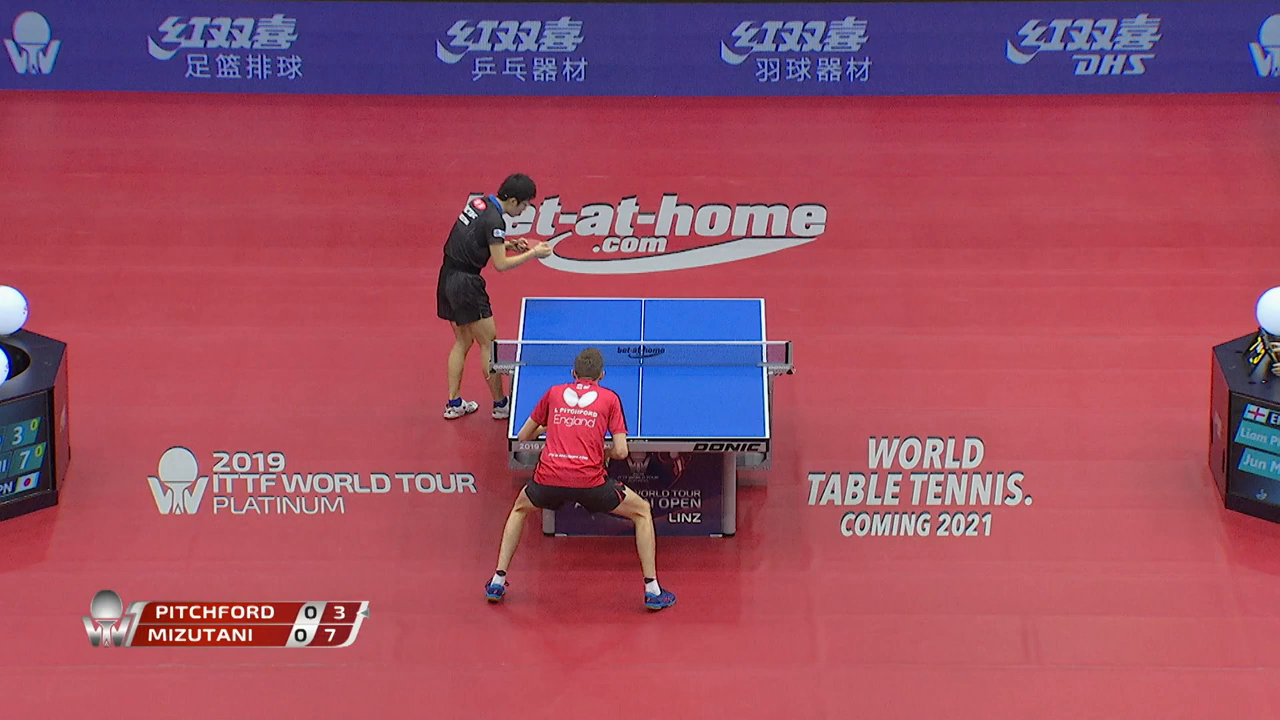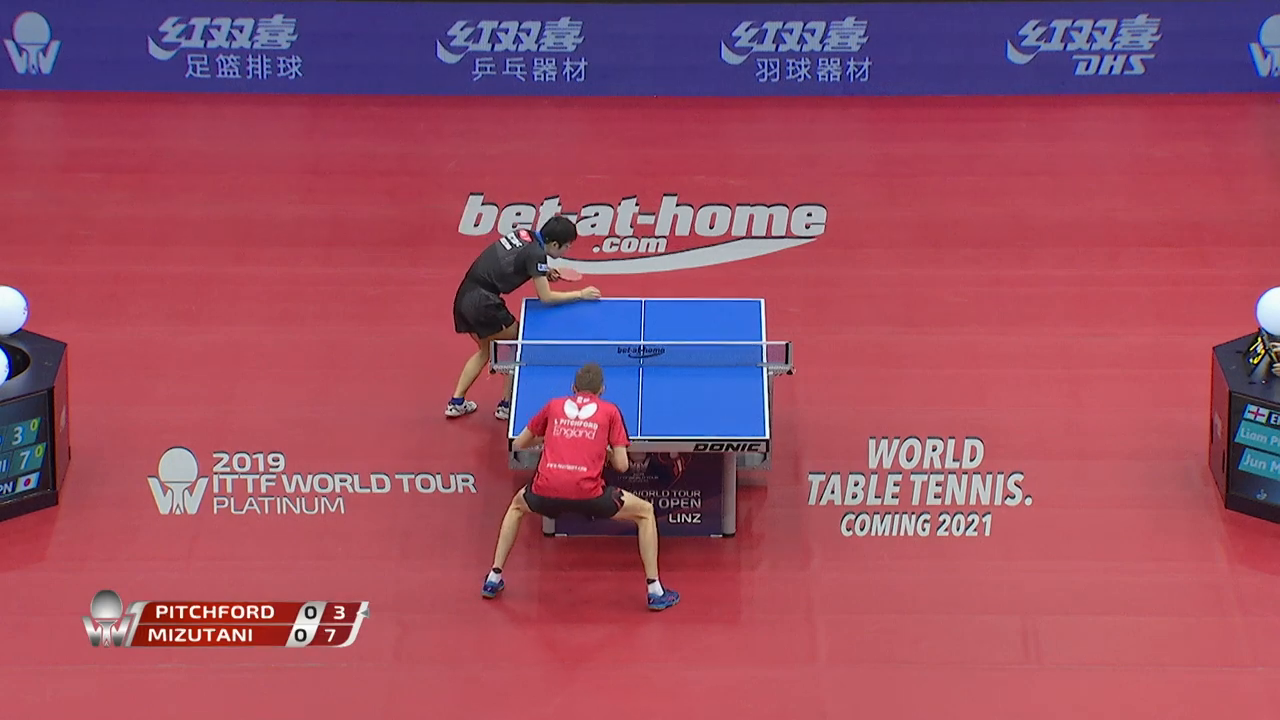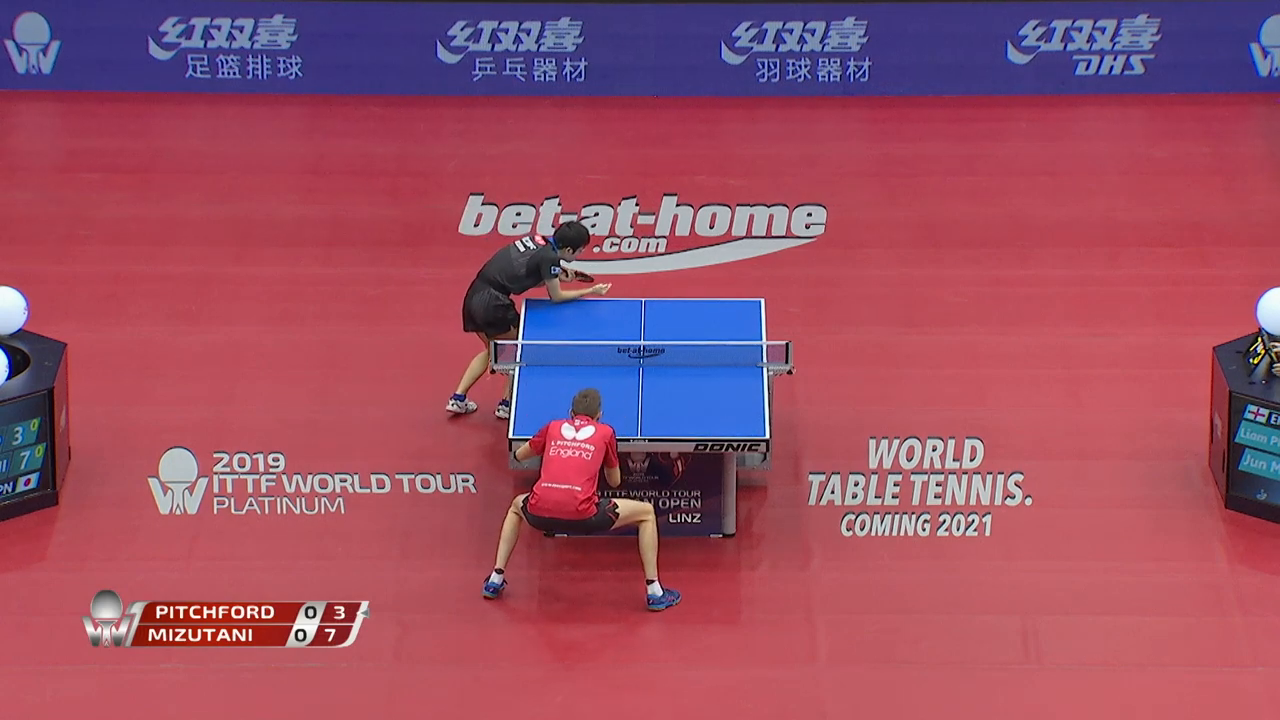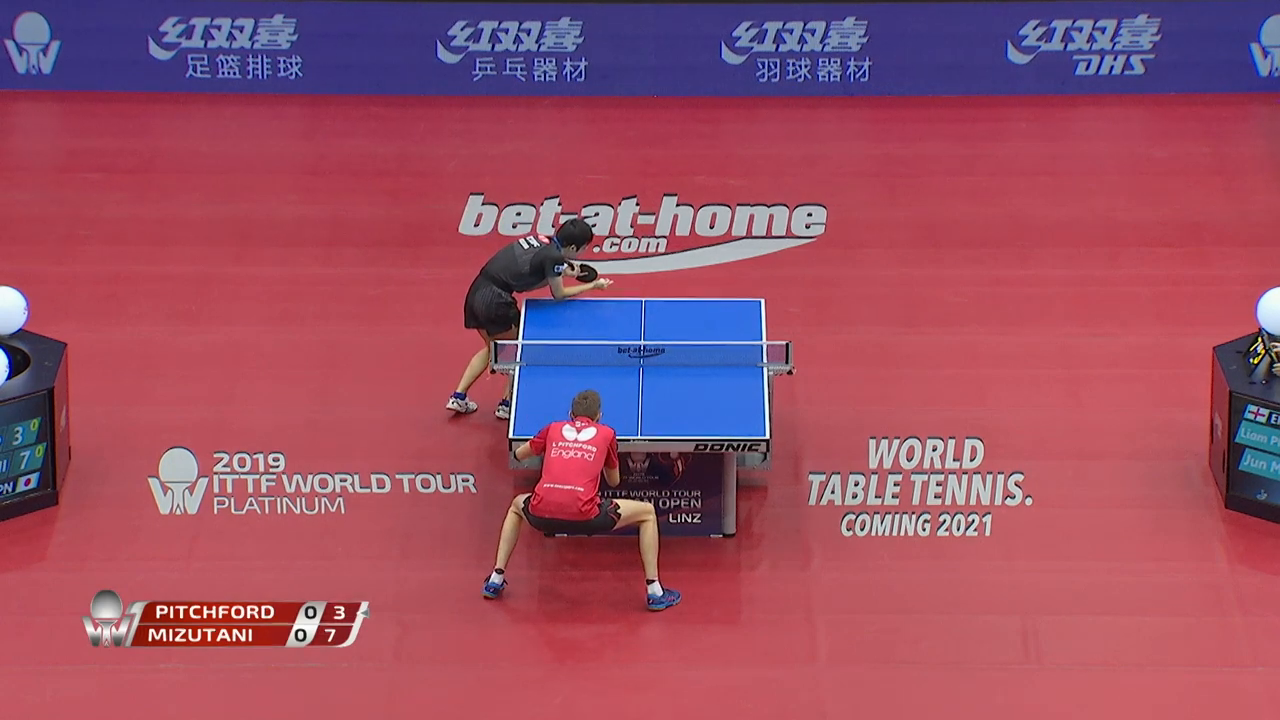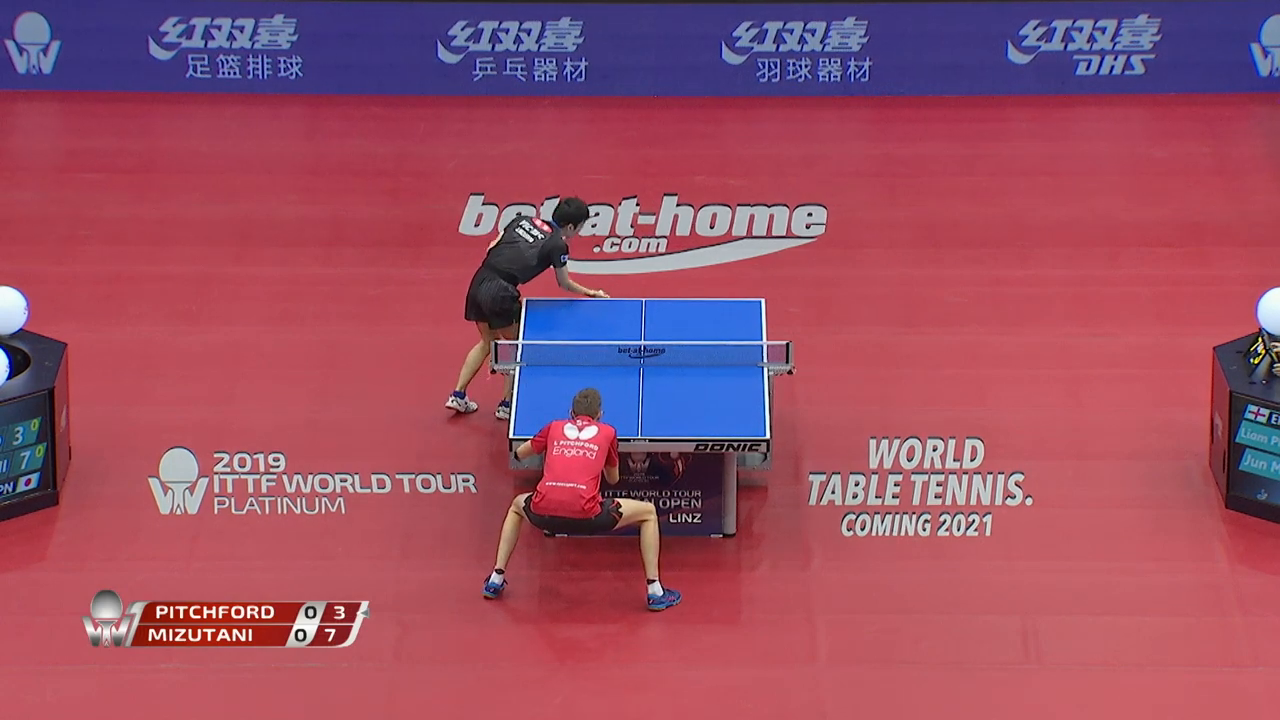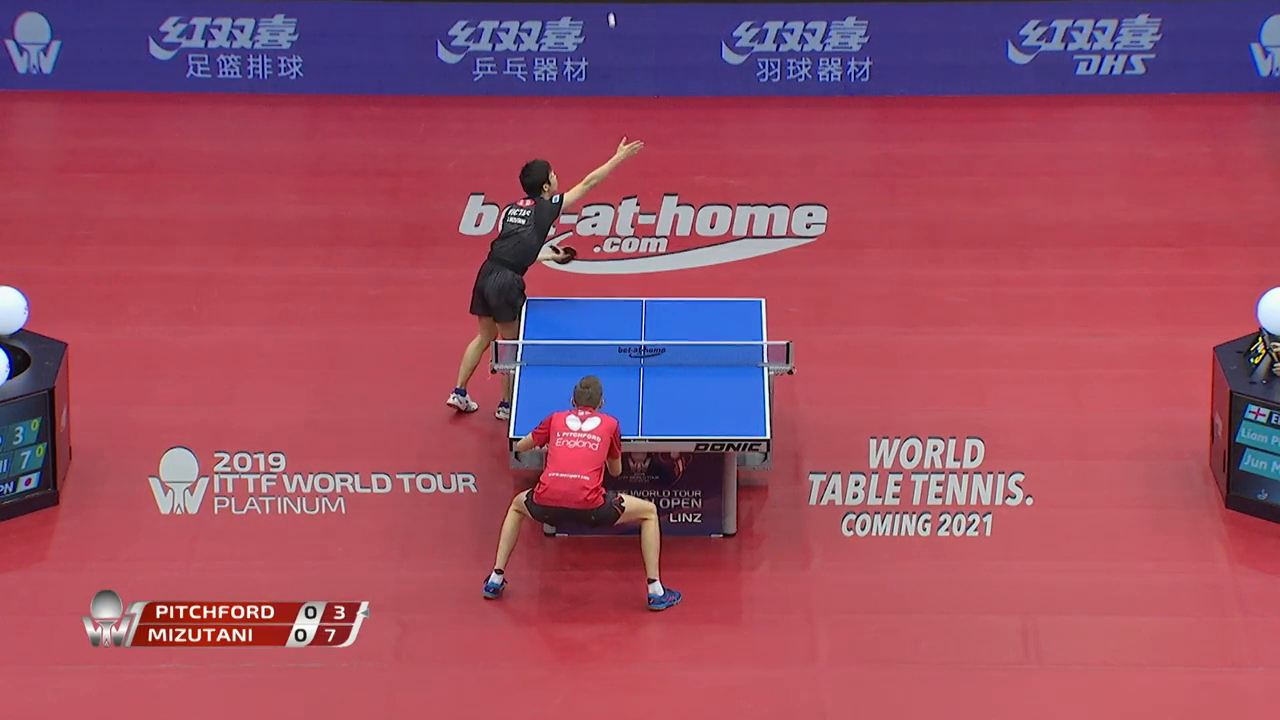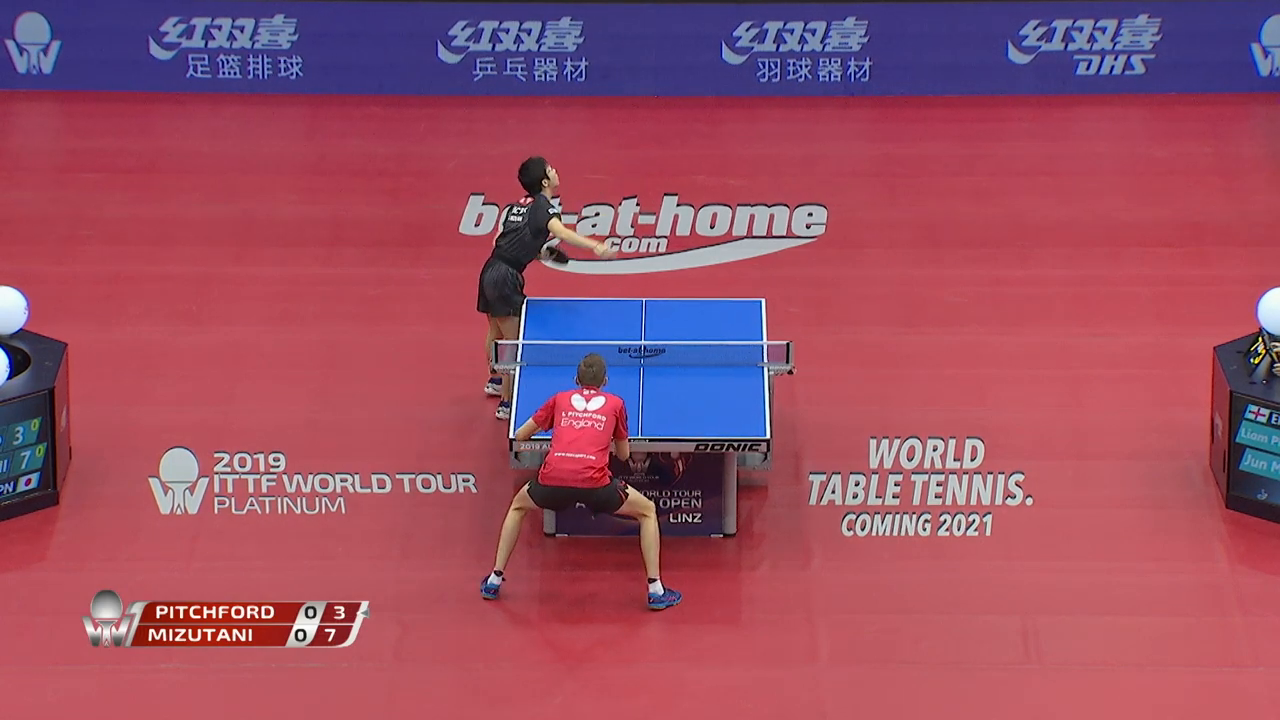
dt=0.5s
person 1, frame 1
left shoulder: (554, 393)
right shoulder: (609, 398)
left elbow: (523, 436)
right elbow: (621, 451)
left hip: (548, 480)
right hip: (589, 483)
left knee: (519, 508)
right knee: (642, 511)
left ankle: (498, 582)
right ankle: (652, 590)
person 1, frame 2
left shoulder: (554, 405)
right shoulder: (610, 410)
left elbow: (518, 445)
right elbow: (622, 466)
left hip: (546, 491)
right hip: (587, 493)
left knee: (517, 505)
right knee: (645, 513)
left ankle: (494, 578)
right ankle: (655, 591)
person 1, frame 3
left shoulder: (553, 427)
right shoulder: (605, 432)
left elbow: (519, 455)
right elbow: (615, 481)
left hip: (540, 511)
right hip: (581, 513)
left knee: (517, 505)
right knee: (646, 513)
left ankle: (496, 579)
right ankle: (654, 591)
person 1, frame 4
left shoulder: (553, 428)
right shoulder: (606, 433)
left elbow: (519, 454)
right elbow: (614, 481)
left hip: (542, 513)
right hip: (583, 515)
left knee: (517, 505)
right knee: (647, 513)
left ankle: (496, 580)
right ankle: (655, 592)
person 1, frame 5
left shoulder: (554, 427)
right shoulder: (607, 432)
left elbow: (520, 453)
right elbow: (613, 478)
left hip: (544, 512)
right hip: (585, 514)
left knee: (517, 505)
right knee: (648, 513)
left ankle: (496, 579)
right ankle: (655, 591)
person 1, frame 6
left shoulder: (556, 418)
right shoulder: (610, 423)
left elbow: (520, 447)
right elbow: (616, 471)
left hip: (547, 503)
right hip: (588, 505)
left knee: (517, 505)
right knee: (649, 512)
left ankle: (495, 579)
right ankle: (655, 591)
person 1, frame 7
left shoulder: (559, 399)
right shoulder: (615, 403)
left elbow: (520, 435)
right elbow: (624, 454)
left hip: (552, 480)
right hip: (594, 483)
left knee: (518, 507)
right knee: (647, 512)
left ankle: (494, 580)
right ankle: (656, 590)
person 2, frame 1
left shoulder: (479, 202)
right shoulder: (494, 220)
right elbow: (501, 264)
left wrist: (508, 244)
right wrist: (533, 252)
left hip: (448, 279)
right hip: (465, 283)
left knee: (462, 342)
right knee: (489, 345)
left ankle: (453, 403)
right ankle: (501, 404)
person 2, frame 2
left shoulder: (523, 234)
right shoulder: (536, 254)
right elbow: (546, 297)
left wrist: (543, 273)
right wrist: (580, 294)
left hip: (465, 296)
right hip: (483, 302)
left knee: (486, 350)
left ankle: (456, 402)
right ankle: (507, 405)
person 2, frame 3
left shoulder: (536, 241)
right shoulder: (549, 257)
right elbow: (556, 297)
left wrist: (557, 276)
right wrist: (592, 290)
left hip: (474, 296)
right hip: (492, 303)
left knee: (493, 350)
left ankle: (458, 399)
right ankle: (507, 404)
person 2, frame 4
left shoulder: (539, 241)
right shoulder: (553, 256)
right elbow: (559, 294)
left wrist: (560, 273)
right wrist: (593, 285)
left hip: (476, 292)
right hip: (495, 300)
left knee: (492, 348)
left ankle: (459, 397)
right ankle: (507, 404)
person 2, frame 5
left shoulder: (524, 220)
right shoulder: (557, 245)
left elbow: (491, 247)
right elbow: (564, 284)
right wrist: (591, 293)
left hip: (480, 281)
right hip: (500, 292)
left knee: (487, 342)
left ankle: (458, 396)
right ankle: (507, 405)
person 2, frame 6
left shoulder: (512, 209)
right shoulder: (546, 208)
right elbow: (587, 184)
left wrist: (547, 255)
right wrist: (619, 157)
left hip: (487, 273)
right hip: (506, 282)
left knee: (485, 336)
right knee: (513, 344)
left ankle: (459, 393)
right ankle: (507, 405)
person 2, frame 7
left shoulder: (519, 205)
right shoulder: (543, 207)
right elbow: (561, 232)
left wrist: (534, 251)
right wrist: (596, 246)
left hip: (490, 270)
right hip: (506, 277)
left knee: (496, 332)
right knee: (513, 342)
left ankle: (495, 380)
right ankle: (507, 405)
